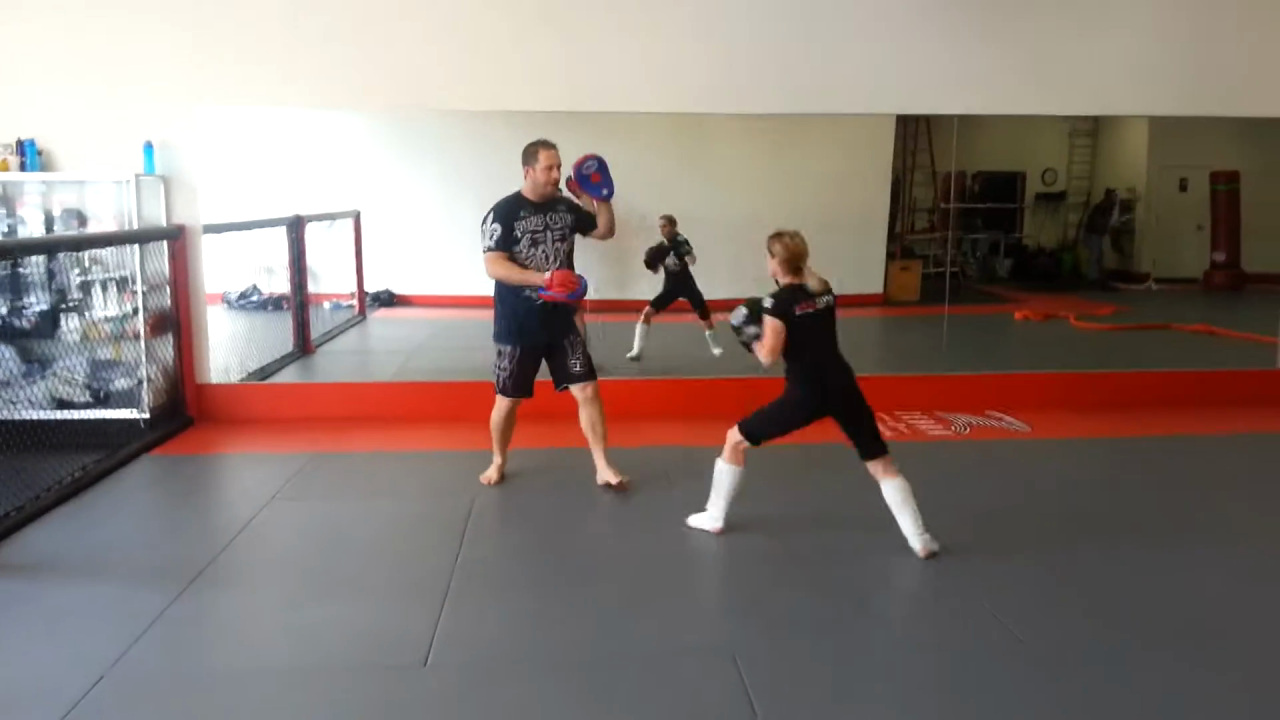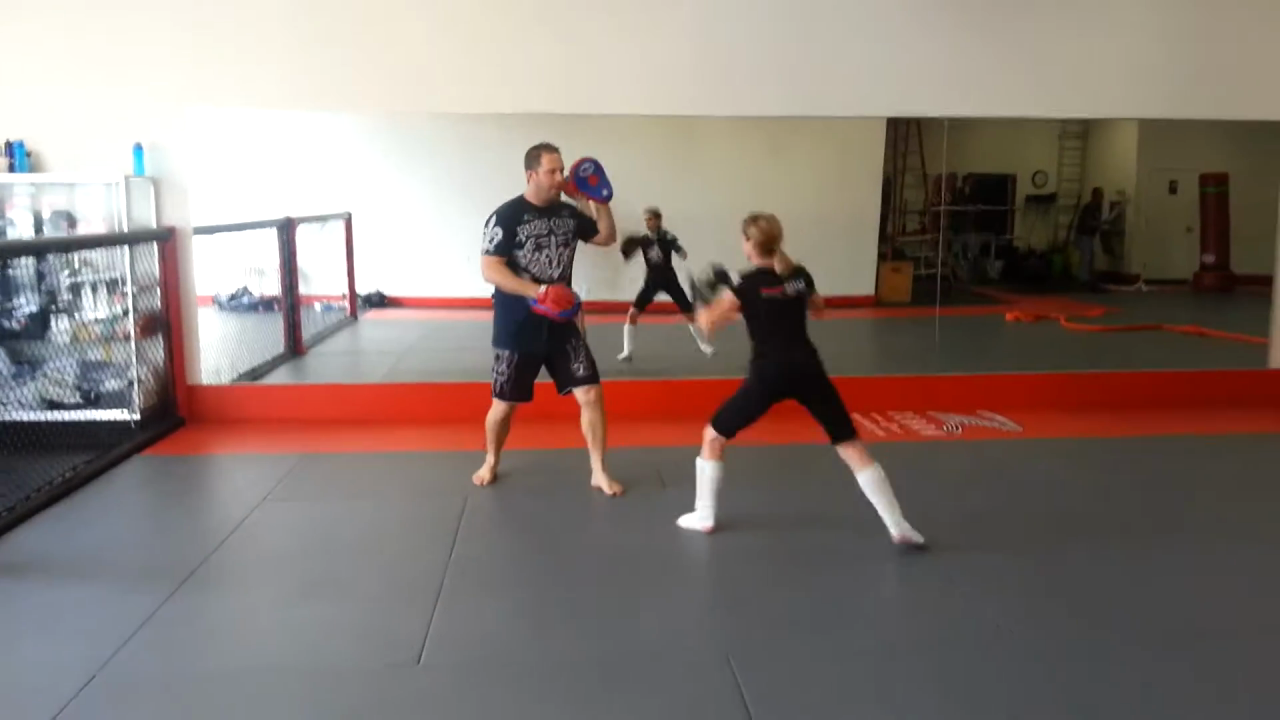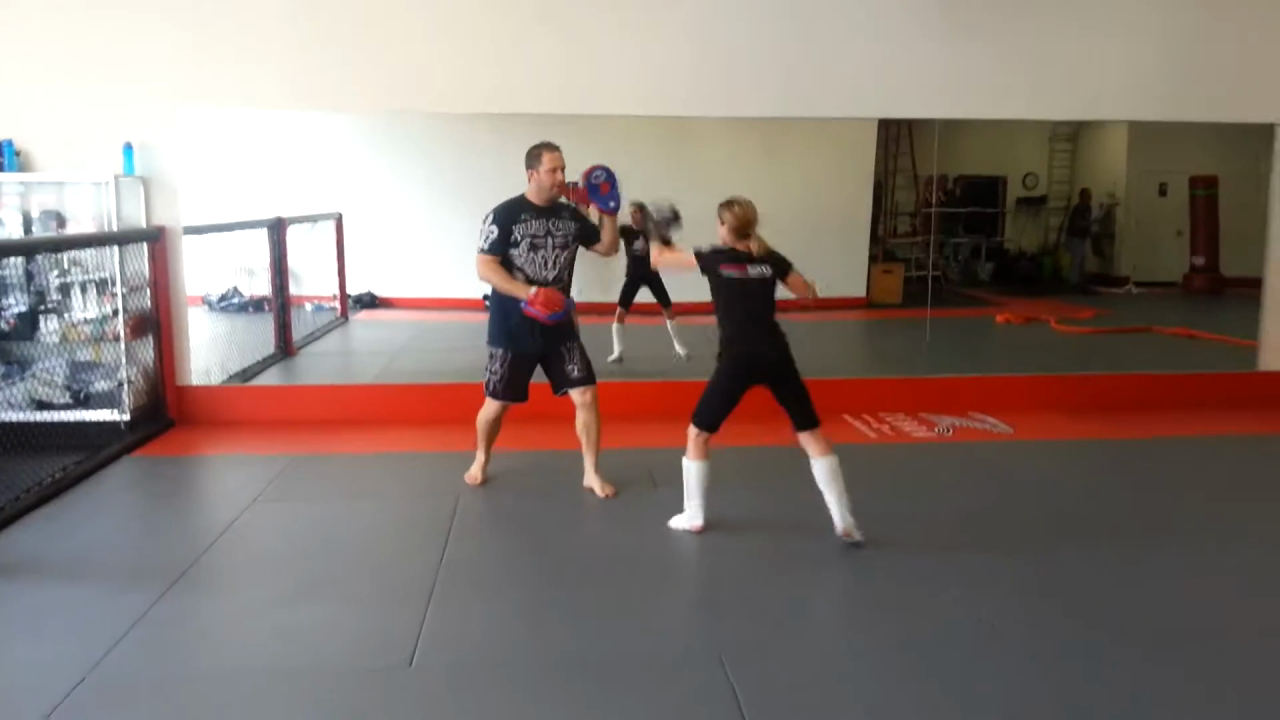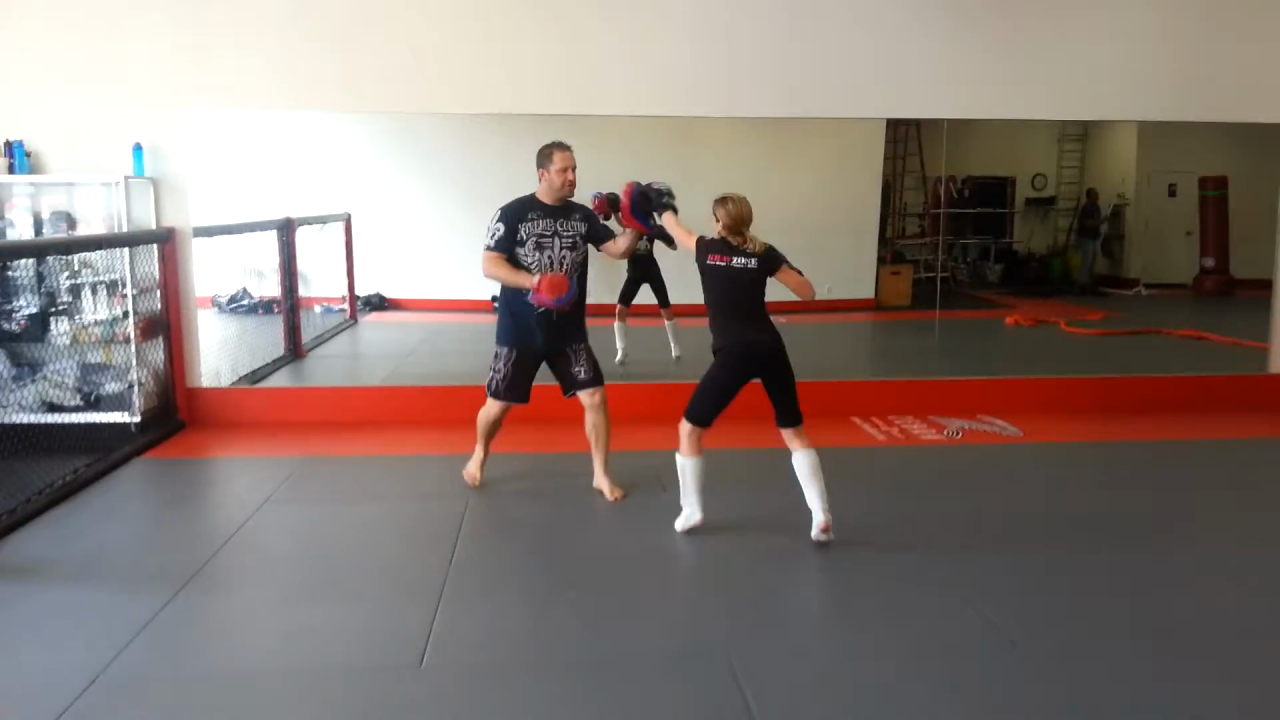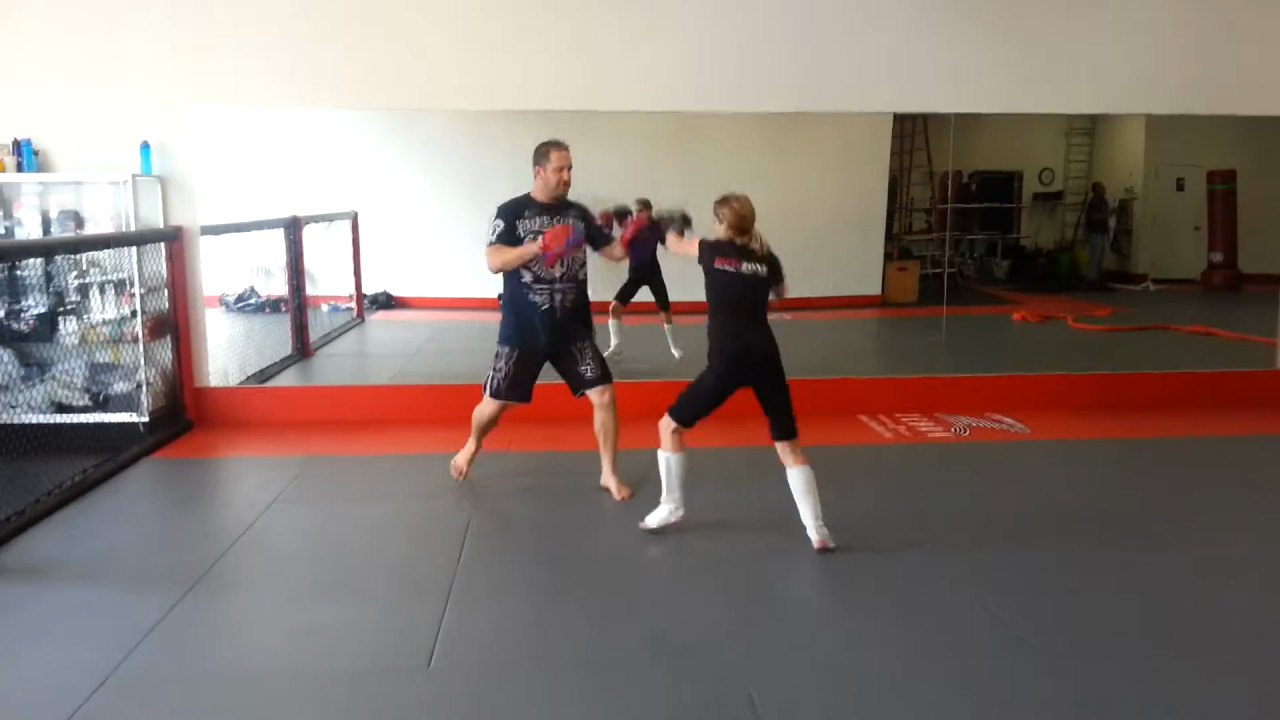
dt=0.1s
person 1, frame 1
left shoulder: (565, 207)
right shoulder: (503, 212)
left elbow: (605, 232)
right elbow: (494, 267)
left wrist: (601, 200)
right wrist: (544, 278)
left hip: (560, 322)
right hip: (517, 325)
left knee: (587, 392)
right knee: (507, 401)
left ankle: (603, 466)
right ankle: (498, 461)
person 1, frame 2
left shoulder: (568, 213)
right shoulder: (506, 216)
left elbow: (605, 238)
right elbow: (490, 270)
left wrist: (600, 205)
right wrist: (538, 292)
left hip: (562, 328)
right hip: (517, 329)
left knee: (590, 395)
right knee: (504, 404)
left ankle: (599, 471)
right ankle: (491, 460)
person 1, frame 3
left shoulder: (570, 215)
right shoulder: (504, 215)
left elbow: (608, 247)
right elbow: (485, 269)
left wrist: (608, 212)
right wrist: (530, 293)
left hip: (559, 328)
right hip: (512, 329)
left knee: (586, 397)
right knee: (497, 404)
left ankle: (591, 473)
right ankle: (481, 459)
person 1, frame 4
left shoulder: (582, 215)
right shoulder: (513, 213)
left elbow: (619, 248)
right elbow: (490, 266)
left wrist: (635, 225)
right wrist: (533, 281)
left hip: (568, 330)
right hip: (520, 329)
left knee: (595, 399)
right knee: (499, 402)
left ankle: (602, 475)
right ankle: (480, 454)
person 1, frame 5
left shoulder: (578, 213)
right shoulder: (510, 212)
left elbow: (613, 251)
right elbow: (494, 262)
right wrist: (539, 246)
left hip: (572, 329)
right hip: (522, 330)
left knee: (603, 396)
right knee: (496, 403)
left ankle: (609, 473)
right ankle: (471, 446)
person 2, frame 1
left shoulder: (777, 302)
right shoulder: (823, 289)
left elbow: (768, 356)
left wrist: (751, 333)
left hip: (806, 393)
right hip: (843, 387)
left knee: (735, 441)
right knee: (882, 463)
left ankle: (714, 516)
right ankle: (920, 539)
person 2, frame 2
left shoulder: (747, 282)
right shoulder: (799, 275)
left elbow: (708, 324)
right elbow: (816, 308)
left wrist: (704, 299)
left hip: (770, 375)
right hip: (808, 370)
left knee: (713, 437)
right knee: (852, 448)
left ankle: (704, 516)
right ankle: (898, 527)
person 2, frame 3
left shoulder: (714, 258)
right shoulder: (772, 259)
left elbow: (658, 258)
right elbow: (808, 294)
left hip: (737, 360)
right hip: (775, 355)
left knee: (698, 434)
right knee: (812, 436)
left ankle: (693, 515)
right ankle: (844, 520)
person 2, frame 4
left shoulder: (708, 248)
right shoulder: (765, 253)
left elbow: (672, 225)
right elbow: (807, 292)
left wrist: (662, 203)
left hip: (733, 354)
right hip: (770, 349)
left knee: (689, 430)
right knee: (794, 435)
left ankle: (691, 511)
right ankle: (821, 519)
person 2, frame 5
left shoulder: (712, 250)
right shoulder: (767, 258)
left elbow: (673, 241)
right elbow: (781, 294)
left wrist: (668, 226)
left hip: (728, 361)
right hip: (765, 357)
left knee: (670, 427)
right knee: (788, 446)
left ankle: (671, 506)
right ankle: (818, 532)
person 3, frame 1
left shoulder: (682, 242)
left elbow: (692, 261)
right elbow: (655, 270)
left wrist: (682, 244)
left hip: (687, 286)
right hip: (670, 287)
left knee: (706, 319)
right knee: (647, 313)
left ankle: (714, 347)
right ankle: (637, 350)
person 3, frame 2
left shoulder: (668, 237)
right shoulder: (643, 239)
left elbow: (684, 256)
left wrist: (672, 242)
left hip: (670, 280)
right hip: (652, 282)
left knee: (689, 314)
right knee: (632, 313)
left ankle: (703, 344)
right ankle: (628, 351)
person 3, frame 3
left shoulder: (651, 230)
right shoulder: (625, 230)
left hip: (650, 273)
right hip: (633, 275)
left knee: (668, 309)
right knee: (620, 312)
left ankle: (678, 346)
right ankle: (617, 352)
person 3, frame 4
left shoulder: (654, 230)
left elbow: (673, 246)
left wrist: (664, 235)
left hip: (652, 271)
right hip: (634, 273)
left knee: (666, 308)
right knee: (620, 310)
left ankle: (674, 346)
right ankle: (622, 352)
person 3, frame 5
left shoulder: (655, 227)
right shoulder: (629, 227)
left hip: (653, 274)
right hip: (635, 275)
left knee: (666, 313)
right knee: (614, 307)
left ankle: (674, 348)
right ankle: (615, 345)
